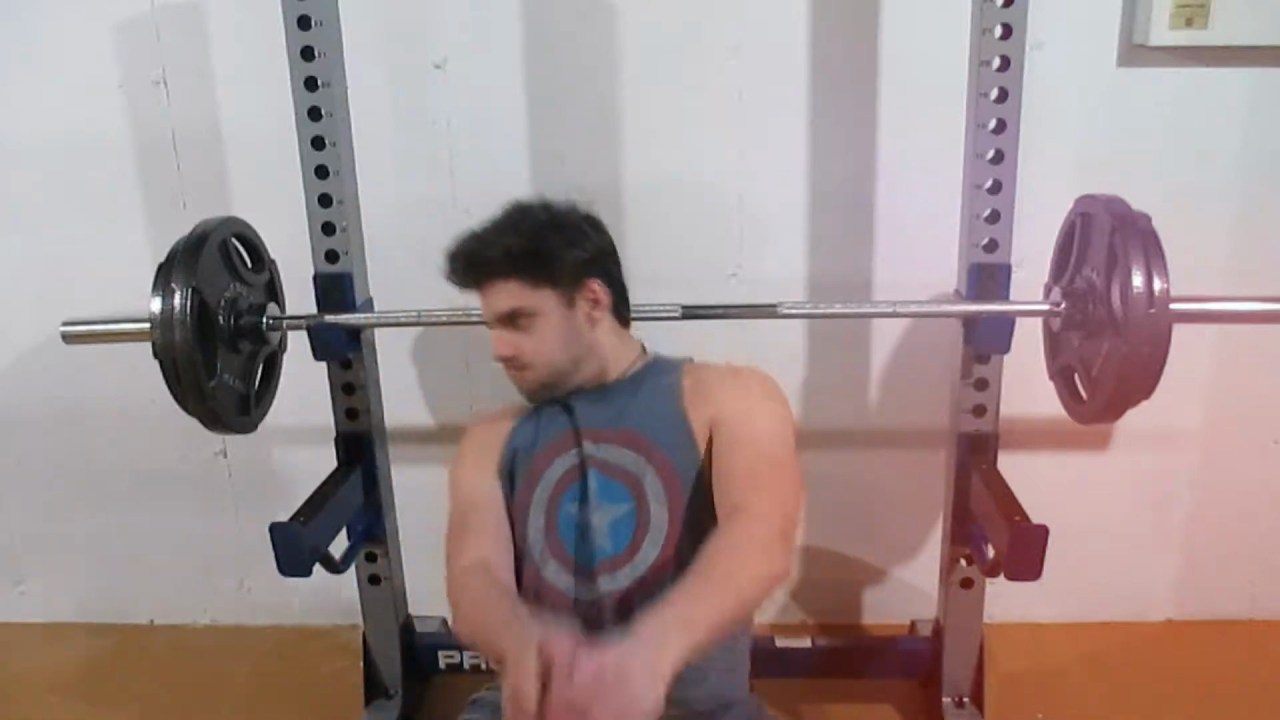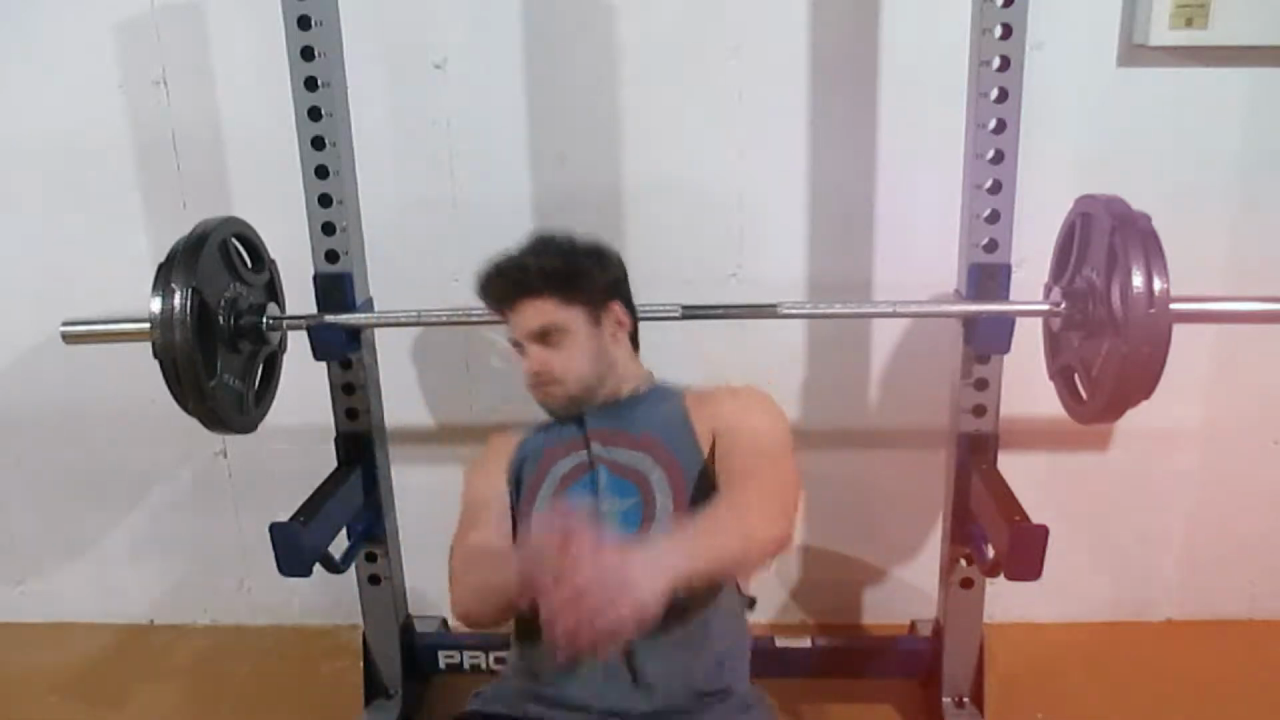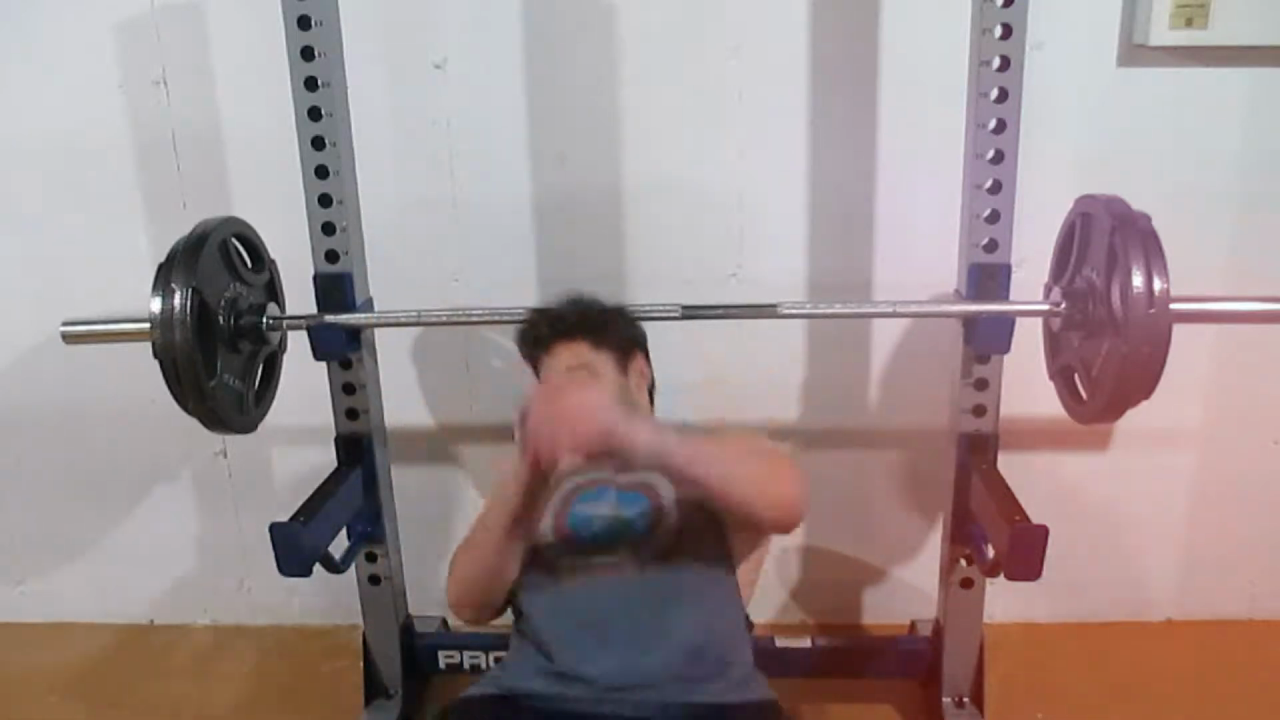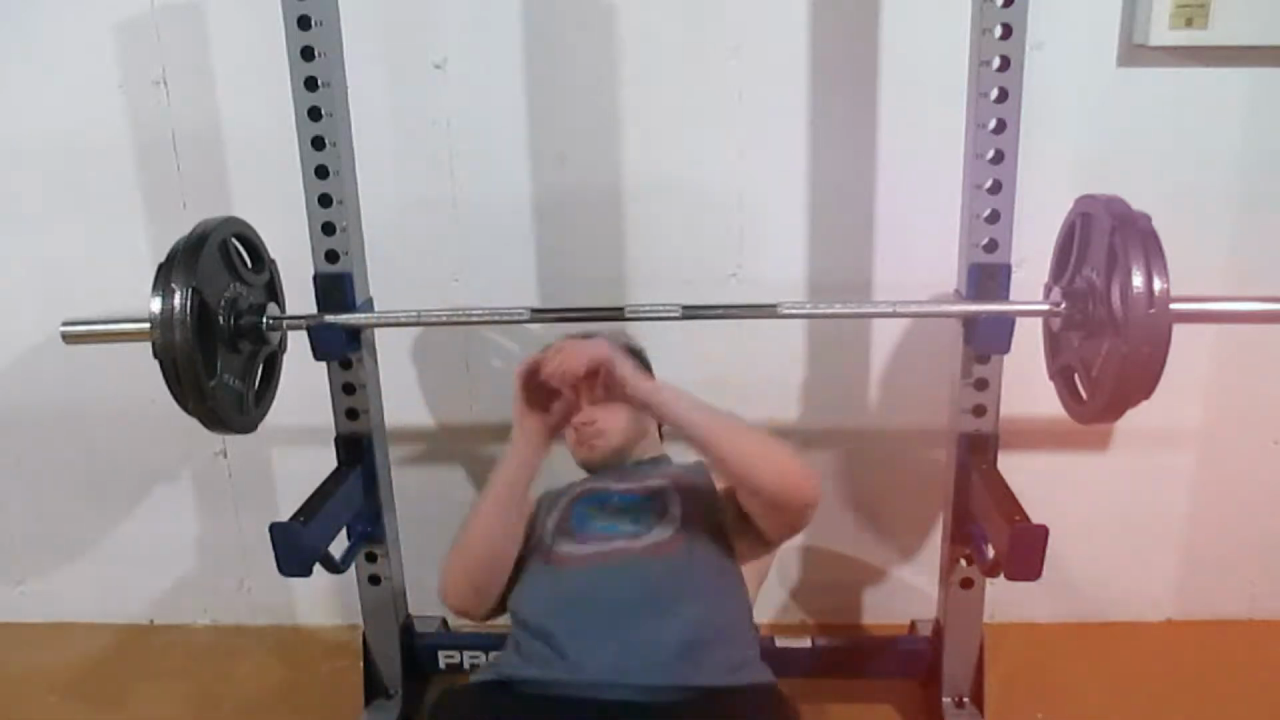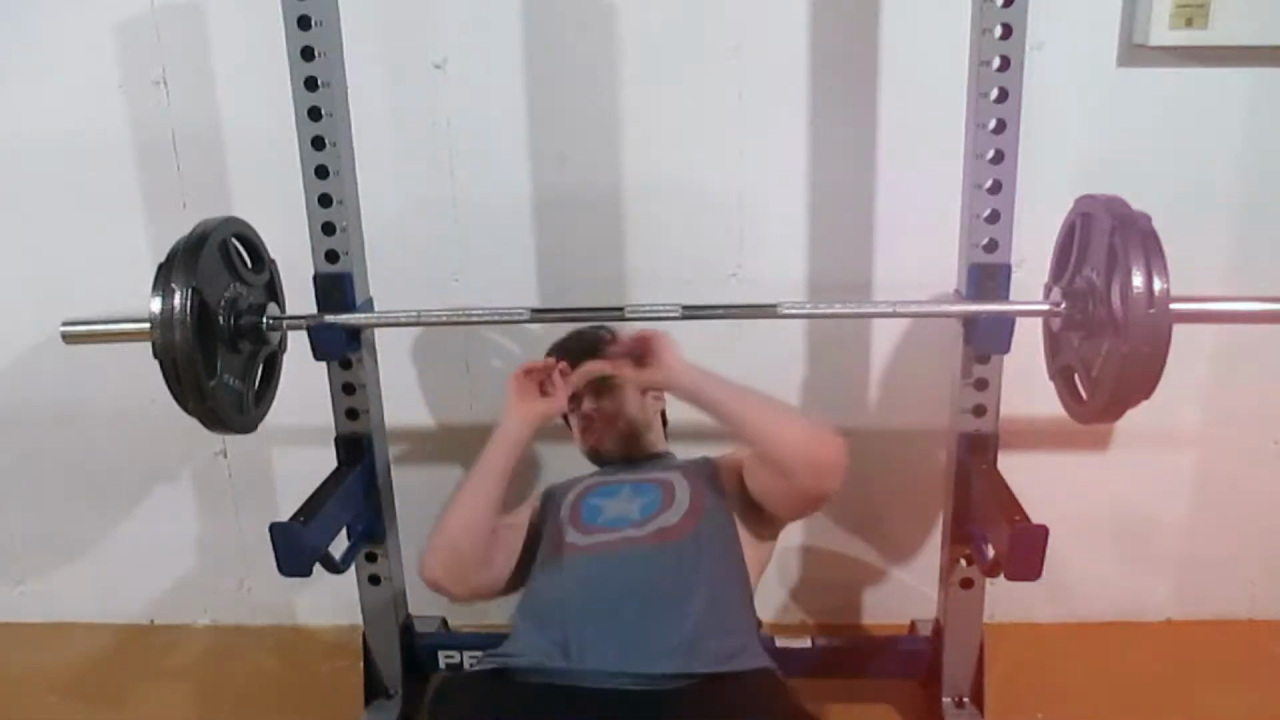
dt=0.1s
person 1, frame 1
left shoulder: (727, 397)
right shoulder: (492, 441)
left elbow: (762, 541)
right elbow: (472, 586)
left wrist: (653, 654)
right wrist: (529, 643)
person 1, frame 2
left shoulder: (726, 416)
right shoulder: (508, 454)
left elbow: (764, 516)
right elbow: (471, 598)
left wrist: (653, 560)
right wrist: (533, 562)
person 1, frame 3
left shoulder: (721, 462)
right shoulder: (534, 488)
left elbow: (781, 499)
right elbow: (469, 601)
left wrist: (634, 438)
right wrist: (526, 476)
person 1, frame 4
left shoulder: (721, 485)
right shoulder: (546, 505)
left elbow: (797, 489)
right elbow: (463, 596)
left wrist: (653, 393)
right wrist: (526, 442)
person 1, frame 5
left shoulder: (729, 481)
right shoulder: (551, 505)
left elbow: (820, 463)
right elbow: (447, 571)
left wrist: (682, 376)
right wrist: (517, 425)
